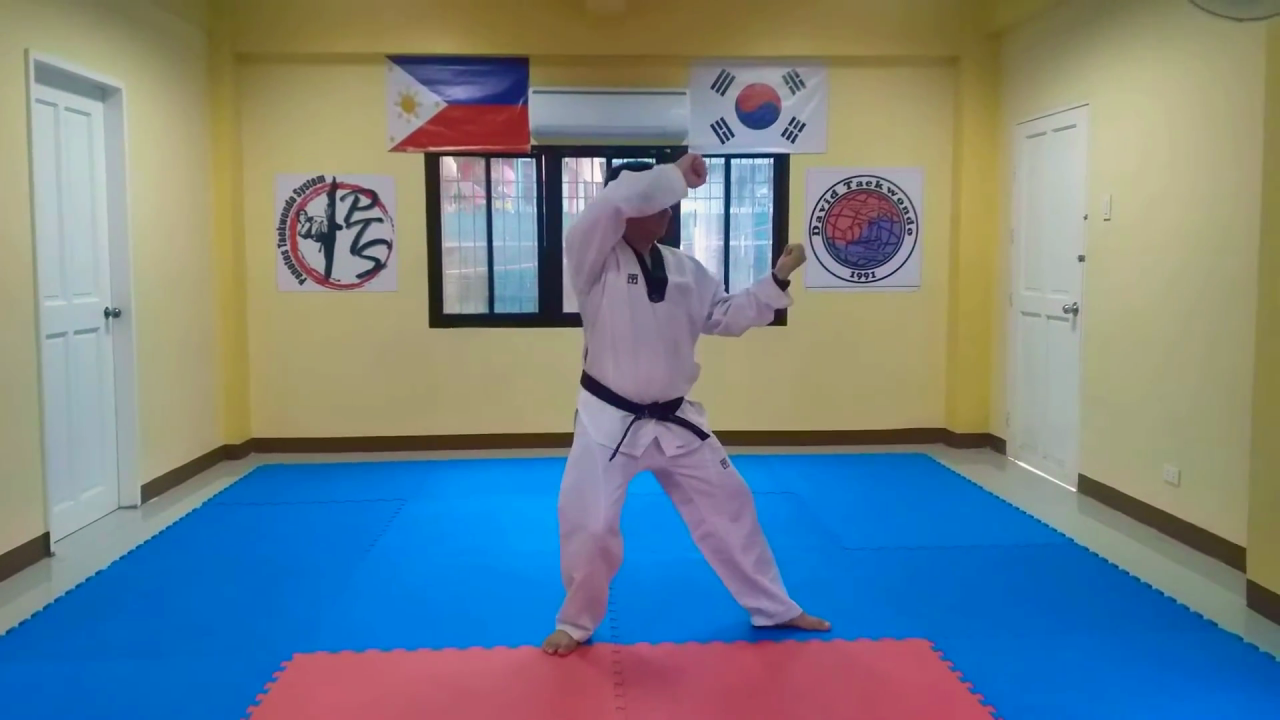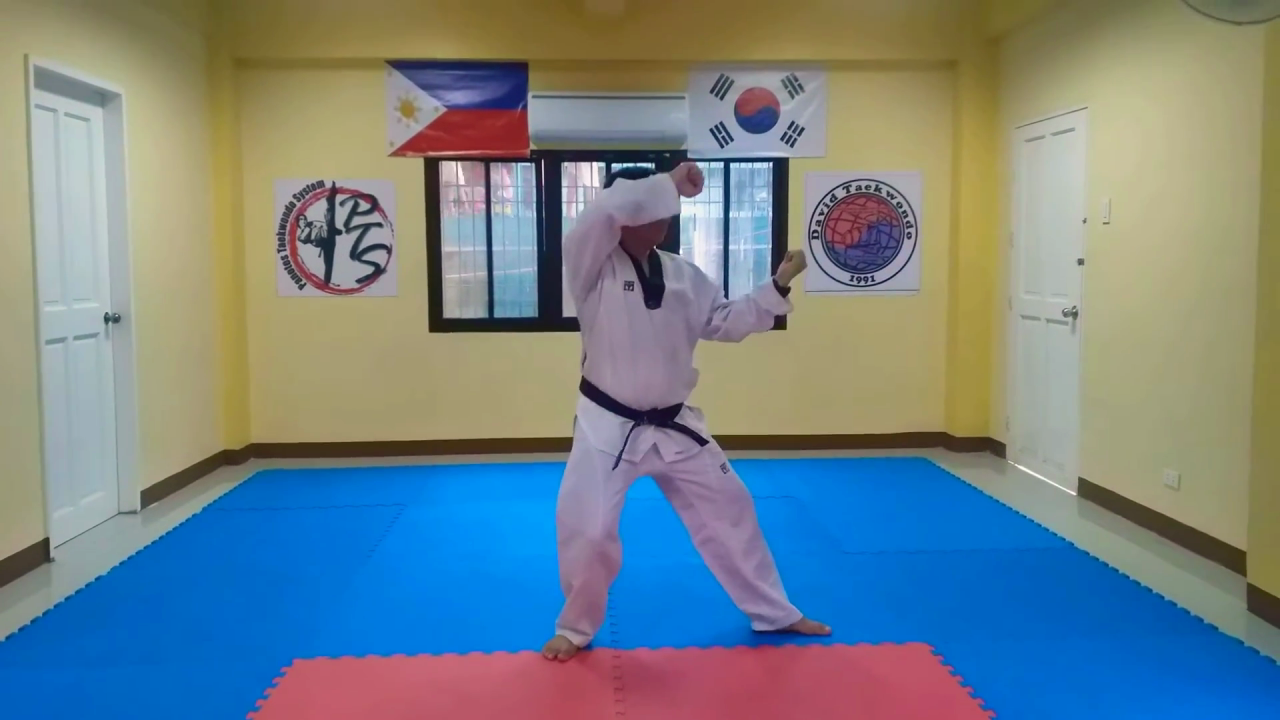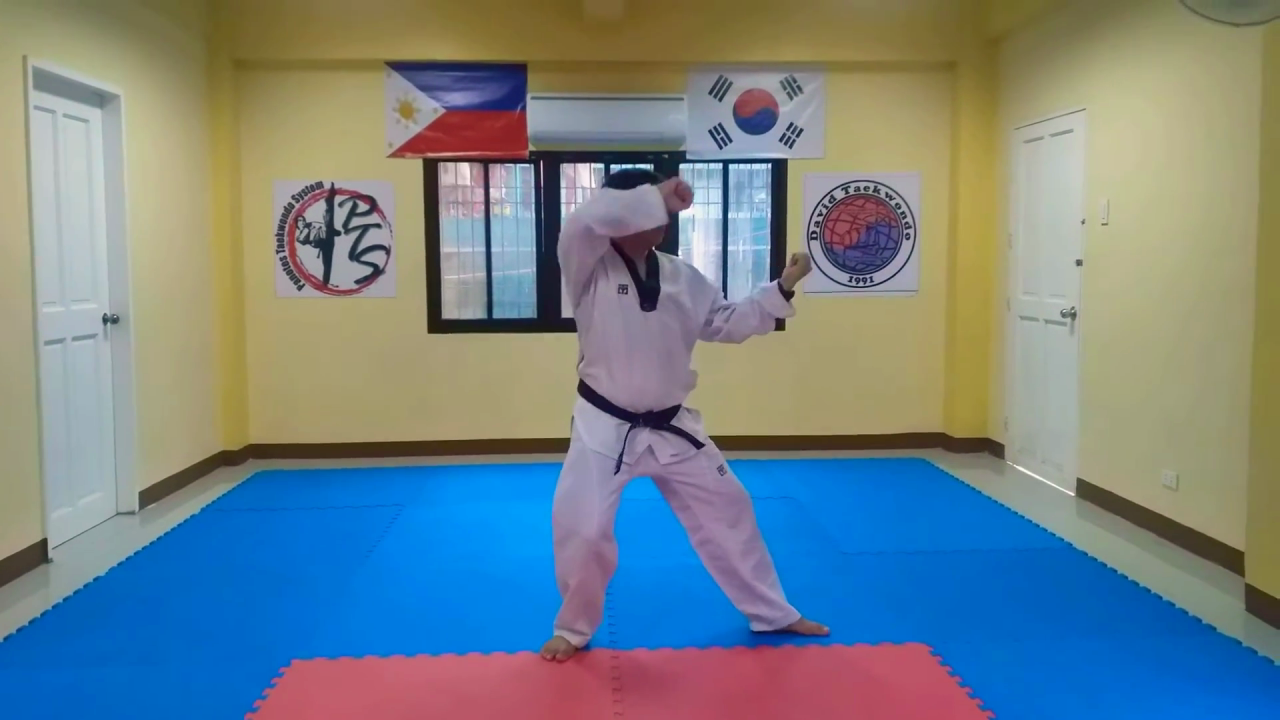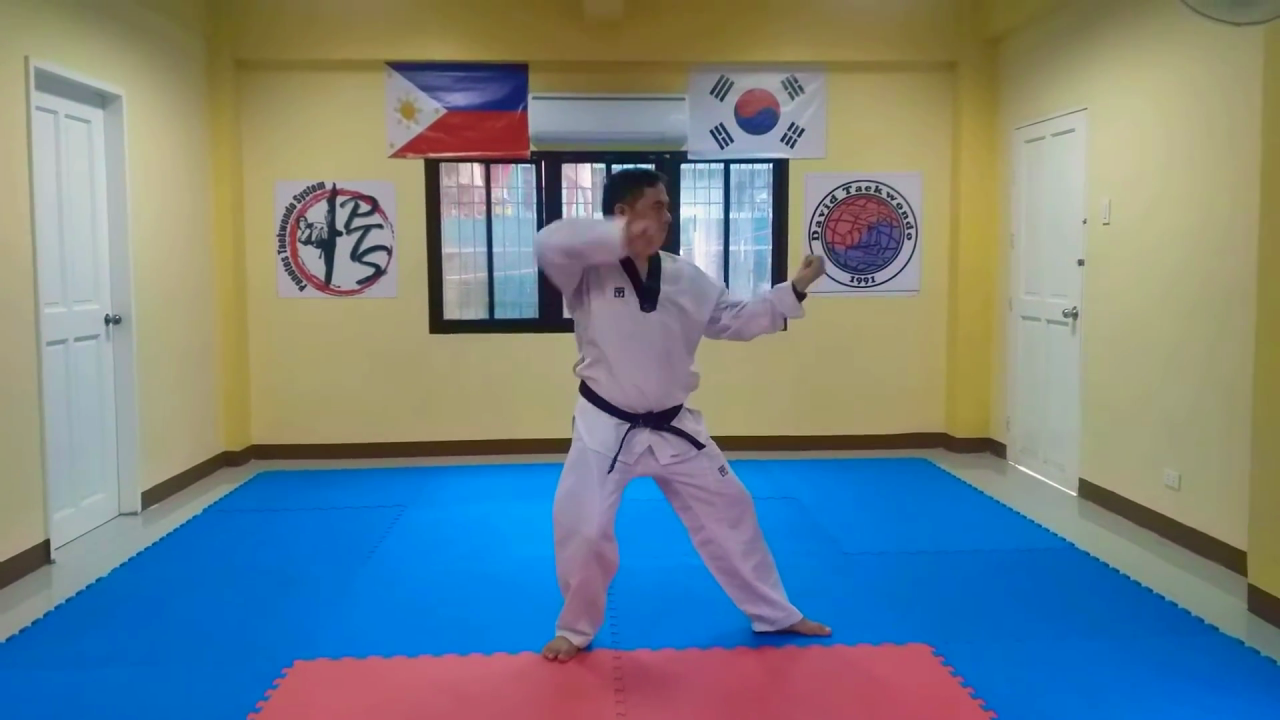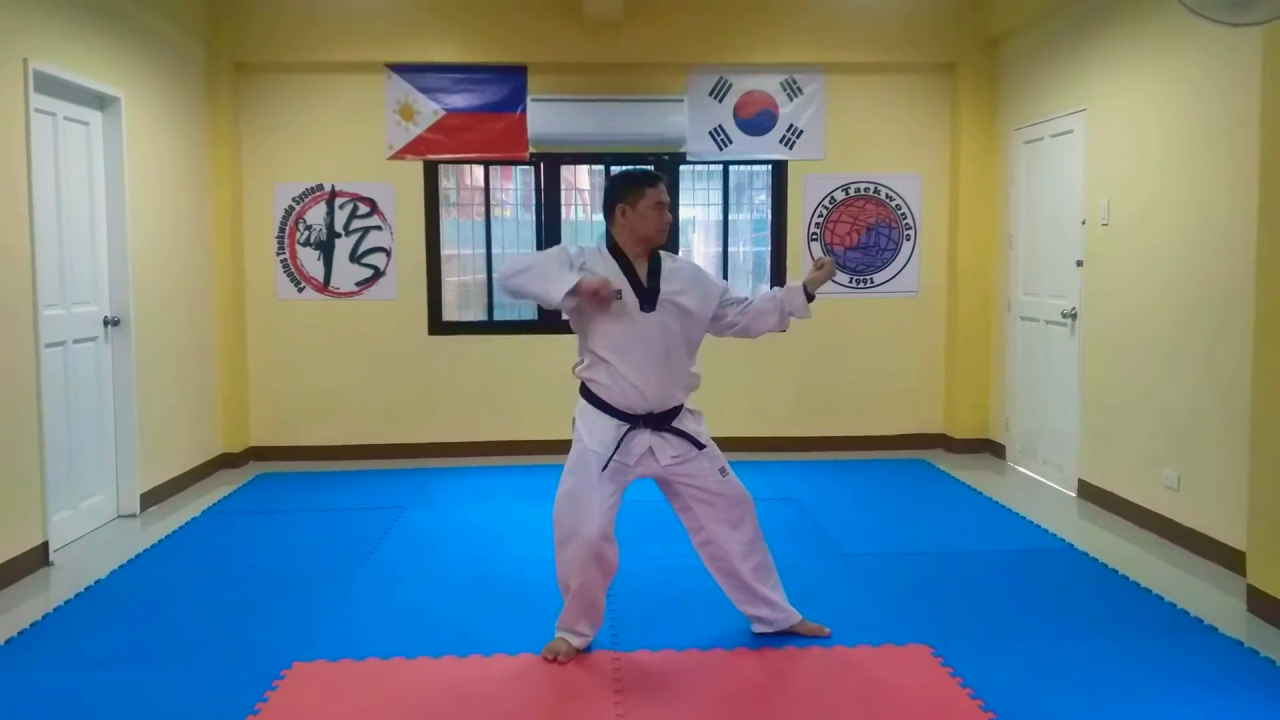
dt=0.1s
person 1, frame 1
left shoulder: (684, 268)
right shoulder: (593, 256)
left elbow: (727, 317)
right elbow: (613, 202)
left wrist: (777, 280)
right wrist: (675, 174)
left hip: (675, 419)
right hip: (610, 419)
left knee: (729, 507)
right knee: (591, 525)
left ankle: (775, 608)
right ankle: (575, 622)
person 1, frame 2
left shoulder: (683, 274)
right shoulder: (593, 262)
left elbow: (726, 322)
right elbow: (605, 210)
left wrist: (779, 285)
right wrist: (671, 185)
left hip: (675, 424)
right hip: (608, 425)
left knee: (729, 511)
right knee: (588, 530)
left ankle: (775, 612)
right ankle: (575, 627)
person 1, frame 3
left shoulder: (681, 276)
right shoulder: (588, 266)
left elbow: (727, 323)
right elbow: (586, 218)
left wrist: (782, 288)
right wrist: (658, 197)
left hip: (671, 426)
right hip: (605, 427)
left knee: (727, 511)
right knee: (584, 530)
left ankle: (773, 613)
right ankle: (573, 628)
person 1, frame 4
left shoulder: (685, 276)
right shoulder: (588, 265)
left elbow: (735, 320)
right elbow: (550, 242)
left wrist: (795, 290)
right wrist: (621, 234)
left hip: (674, 427)
right hip: (606, 426)
left knee: (728, 514)
right knee: (584, 530)
left ankle: (776, 614)
right ankle: (575, 628)
person 1, frame 5
left shoulder: (687, 276)
right shoulder: (578, 262)
left elbow: (741, 317)
right elbow: (515, 274)
left wrist: (802, 291)
right wrist: (572, 286)
left hip: (674, 427)
right hip: (606, 427)
left knee: (730, 512)
right knee: (583, 532)
left ankle: (775, 615)
right ankle: (575, 630)
